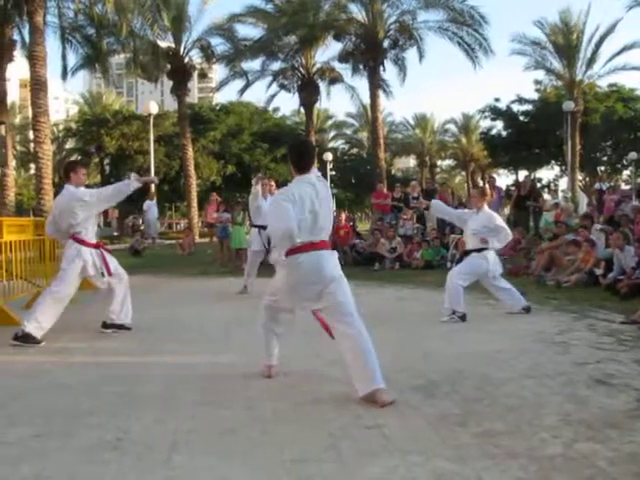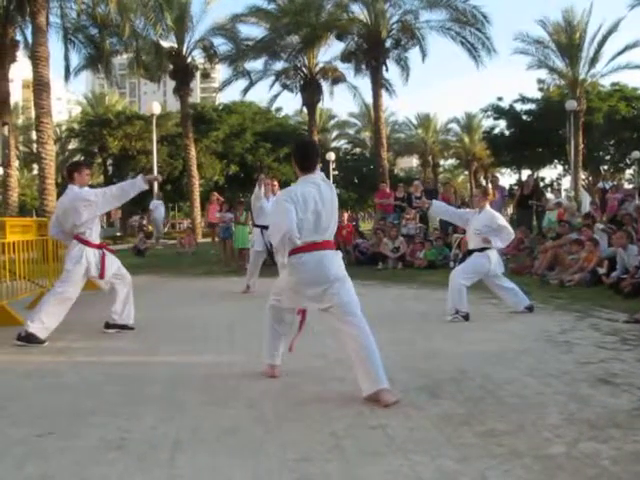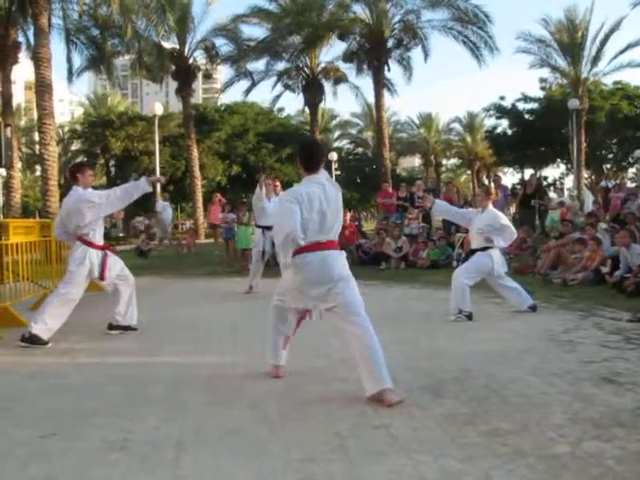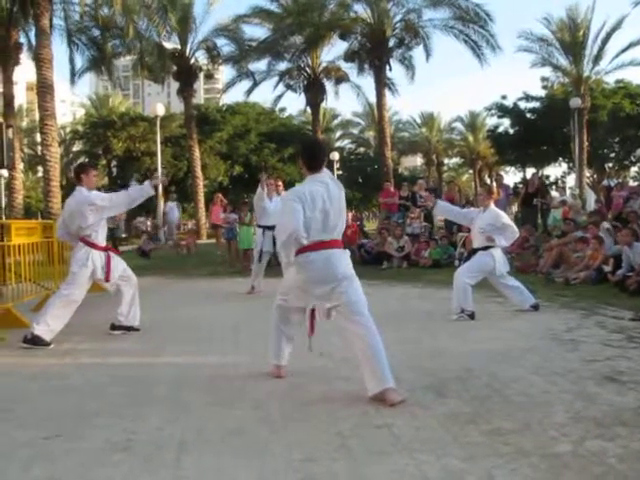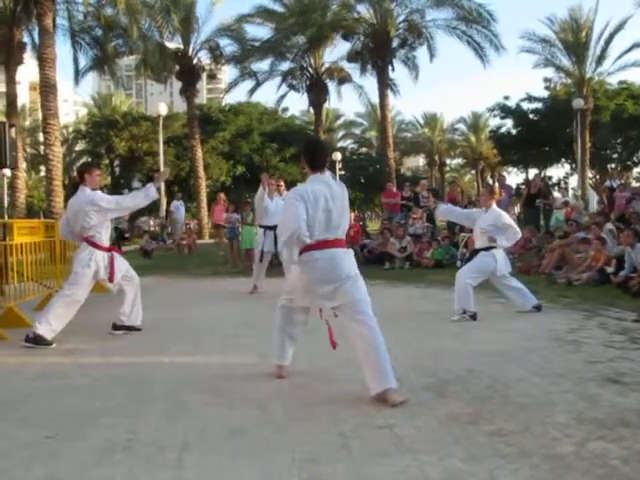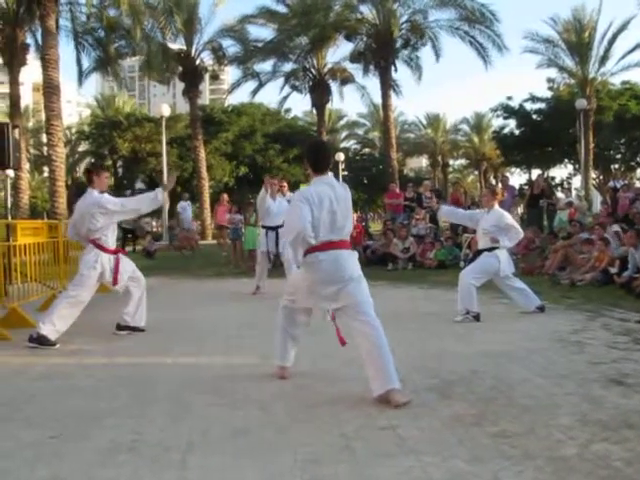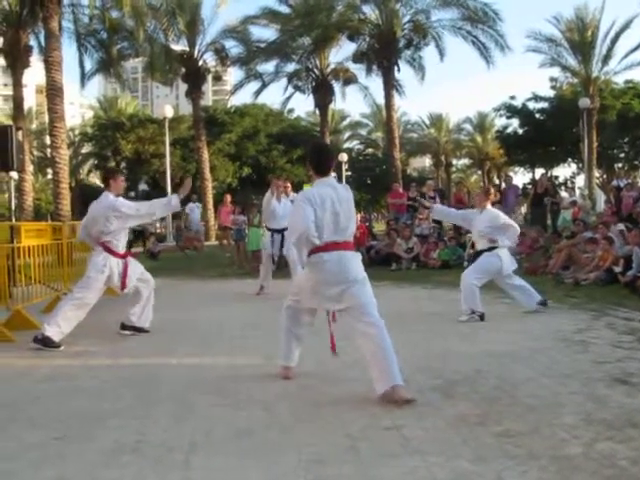
dt=0.2s
person 1, frame 1
left shoulder: (285, 195)
right shoulder: (323, 187)
left elbow: (283, 231)
left wrist: (277, 254)
left hip: (295, 264)
right hip: (324, 261)
left knee: (270, 309)
right knee: (349, 323)
left ankle: (270, 363)
right ankle: (374, 388)
person 1, frame 2
left shoulder: (289, 195)
right shoulder: (328, 188)
left elbow: (283, 233)
left wrist: (283, 258)
left hip: (299, 264)
right hip: (328, 261)
left knee: (276, 309)
right knee: (353, 322)
left ankle: (273, 363)
right ankle: (378, 387)
person 1, frame 3
left shoulder: (293, 195)
right shoulder: (333, 188)
left elbow: (286, 233)
left wrist: (286, 260)
left hip: (303, 264)
right hip: (332, 261)
left knee: (281, 309)
right knee: (357, 321)
left ankle: (276, 364)
right ankle: (382, 387)
person 1, frame 4
left shoulder: (296, 194)
right shoulder: (336, 187)
left elbow: (289, 231)
left wrist: (289, 259)
left hip: (307, 263)
right hip: (336, 260)
left knee: (284, 309)
right knee: (359, 321)
left ankle: (279, 364)
right ankle: (384, 387)
person 1, frame 5
left shoulder: (299, 193)
right shoulder: (339, 188)
left elbow: (291, 230)
left wrist: (292, 257)
left hip: (311, 262)
right hip: (340, 259)
left knee: (287, 309)
right knee: (362, 321)
left ankle: (281, 364)
right ankle: (386, 387)
person 1, frame 6
left shoulder: (304, 195)
right shoulder: (343, 190)
left elbow: (297, 231)
left wrist: (300, 257)
left hip: (316, 263)
right hip: (344, 260)
left knee: (289, 309)
right knee: (366, 322)
left ankle: (283, 365)
right ankle: (389, 388)
person 1, frame 7
left shoulder: (307, 196)
right shoulder: (345, 191)
left elbow: (301, 232)
left wrist: (305, 259)
left hip: (320, 264)
right hip: (347, 261)
left knee: (293, 310)
right knee: (370, 322)
left ankle: (287, 365)
right ankle: (393, 387)
person 2, frame 1
left shoulder: (61, 200)
right shoulder: (78, 195)
left elbow: (51, 229)
right elbow: (108, 193)
left wrist: (70, 237)
right wrist: (137, 181)
left hip: (92, 250)
right hip: (80, 252)
left knee: (120, 279)
right knee: (59, 291)
left ankle: (115, 321)
right ankle: (27, 331)
person 2, frame 2
left shoulder: (65, 200)
right shoulder: (83, 196)
left elbow: (55, 230)
right elbow: (113, 193)
left wrist: (74, 238)
right wrist: (143, 180)
left hip: (95, 251)
right hip: (83, 253)
left knee: (123, 279)
right knee: (64, 292)
left ankle: (118, 321)
right ankle: (31, 332)
person 2, frame 3
left shoulder: (69, 200)
right shoulder: (86, 197)
left elbow: (59, 232)
right elbow: (117, 195)
left wrist: (78, 239)
right wrist: (147, 181)
left hip: (98, 252)
right hip: (86, 254)
left knee: (126, 280)
right knee: (67, 293)
left ankle: (121, 322)
right ankle: (34, 333)
person 2, frame 4
left shoulder: (72, 201)
right shoulder: (89, 199)
left elbow: (62, 232)
right elbow: (122, 199)
left wrist: (81, 240)
right wrist: (151, 184)
left hip: (100, 253)
right hip: (88, 255)
left knee: (128, 281)
right knee: (69, 294)
left ankle: (123, 322)
right ankle: (36, 334)
person 2, frame 5
left shoulder: (76, 200)
right shoulder: (93, 199)
left elbow: (65, 231)
right elbow: (126, 202)
left wrist: (85, 239)
right wrist: (155, 185)
left hip: (104, 254)
right hip: (92, 255)
left knee: (130, 281)
right knee: (72, 295)
left ankle: (125, 322)
right ankle: (38, 333)
person 2, frame 6
left shoulder: (84, 202)
right shoulder: (101, 202)
left elbow: (73, 232)
right elbow: (134, 205)
left wrist: (92, 240)
right wrist: (164, 190)
left hip: (109, 255)
right hip: (97, 258)
left knee: (137, 282)
right knee: (76, 296)
left ankle: (129, 323)
right ankle: (42, 333)
person 2, frame 7
left shoulder: (98, 204)
right shoulder: (116, 205)
left elbow: (83, 233)
right elbow: (148, 209)
right wrist: (179, 195)
left hip: (118, 259)
right hip: (106, 260)
left knee: (145, 283)
right knee: (81, 298)
left ankle: (134, 323)
right ankle: (46, 334)
person 3, frame 1
left shoulder: (490, 216)
right shoulder: (469, 215)
left elbow: (506, 234)
right elbow: (450, 213)
left wrist: (490, 242)
right wrist: (430, 204)
left hip: (481, 257)
right hip: (474, 256)
left knee: (454, 277)
right knee: (496, 283)
left ankle: (458, 313)
right ankle: (522, 306)
person 3, frame 2
left shoulder: (493, 216)
right shoulder: (471, 214)
left elbow: (509, 234)
right elbow: (451, 213)
left wrist: (493, 241)
right wrist: (430, 204)
left hip: (484, 256)
right hip: (476, 255)
left knee: (457, 276)
right knee: (499, 283)
left ankle: (461, 312)
right ankle: (525, 305)
person 3, frame 3
left shoulder: (495, 215)
right shoulder: (474, 214)
left elbow: (511, 233)
right elbow: (454, 212)
left wrist: (495, 240)
right wrist: (434, 203)
left hip: (486, 255)
right hip: (479, 254)
left knee: (460, 276)
right knee: (502, 282)
left ankle: (464, 312)
right ankle: (529, 304)
person 3, frame 4
left shoulder: (497, 215)
right shoulder: (477, 213)
left elbow: (513, 232)
right elbow: (456, 213)
left wrist: (496, 240)
right wrist: (435, 204)
left hip: (488, 254)
right hip: (481, 254)
left knee: (462, 275)
right knee: (504, 281)
left ankle: (466, 311)
right ankle: (531, 303)
person 3, frame 5
left shoulder: (499, 215)
right shoulder: (479, 214)
left elbow: (515, 232)
right elbow: (459, 214)
left wrist: (498, 240)
right wrist: (438, 206)
left hip: (490, 255)
right hip: (484, 254)
left knee: (463, 276)
right knee: (506, 282)
left ankle: (468, 312)
right ankle: (533, 304)
person 3, frame 6
left shoulder: (501, 215)
right shoulder: (482, 214)
left elbow: (517, 232)
right elbow: (462, 216)
left wrist: (501, 241)
right wrist: (440, 208)
left hip: (493, 256)
right hip: (488, 255)
left knee: (466, 277)
right knee: (509, 283)
left ankle: (471, 312)
right ankle: (536, 305)
person 3, frame 7
left shoulder: (494, 215)
right shoulder: (474, 214)
left elbow: (514, 229)
right elbow: (452, 214)
left wrist: (499, 241)
right wrist: (432, 207)
left hip: (494, 255)
right hip: (487, 255)
left knee: (468, 278)
right knee: (510, 281)
left ankle: (476, 312)
right ankle: (538, 301)
person 4, frame 1
right shoulder: (254, 198)
right elbow: (255, 192)
right wrist: (256, 182)
right hip: (258, 233)
right knee: (252, 261)
right ankle: (246, 285)
person 4, frame 2
right shoulder: (256, 199)
right elbow: (258, 194)
right wrist: (259, 183)
right hip: (260, 233)
right knee: (254, 261)
right ankle: (249, 285)
person 4, frame 3
left shoulder: (277, 201)
right shoulder: (258, 199)
right elbow: (259, 194)
right wrist: (260, 184)
right hip: (262, 233)
right knee: (257, 261)
right ankle: (252, 285)
person 4, frame 4
left shoulder: (279, 200)
right shoulder: (259, 199)
right elbow: (260, 195)
right wrist: (262, 183)
right hip: (264, 233)
right knee: (259, 261)
right ankle: (254, 285)
person 4, frame 5
left shoulder: (280, 201)
right shoulder: (260, 199)
right elbow: (261, 195)
right wrist: (263, 183)
right hip: (265, 233)
right knee: (260, 261)
right ankle: (256, 285)
person 4, frame 6
left shoulder: (283, 201)
right shoulder: (262, 199)
right elbow: (262, 199)
right wrist: (266, 186)
left hip: (281, 233)
right hip: (267, 234)
left knee: (288, 260)
right knee: (262, 261)
right ankle: (258, 285)
person 4, frame 7
left shoulder: (288, 202)
right shoulder: (268, 201)
right elbow: (267, 207)
right wrist: (272, 190)
left hip: (286, 235)
right hip: (272, 236)
left knee: (294, 261)
right knee: (267, 263)
right ankle: (262, 286)
